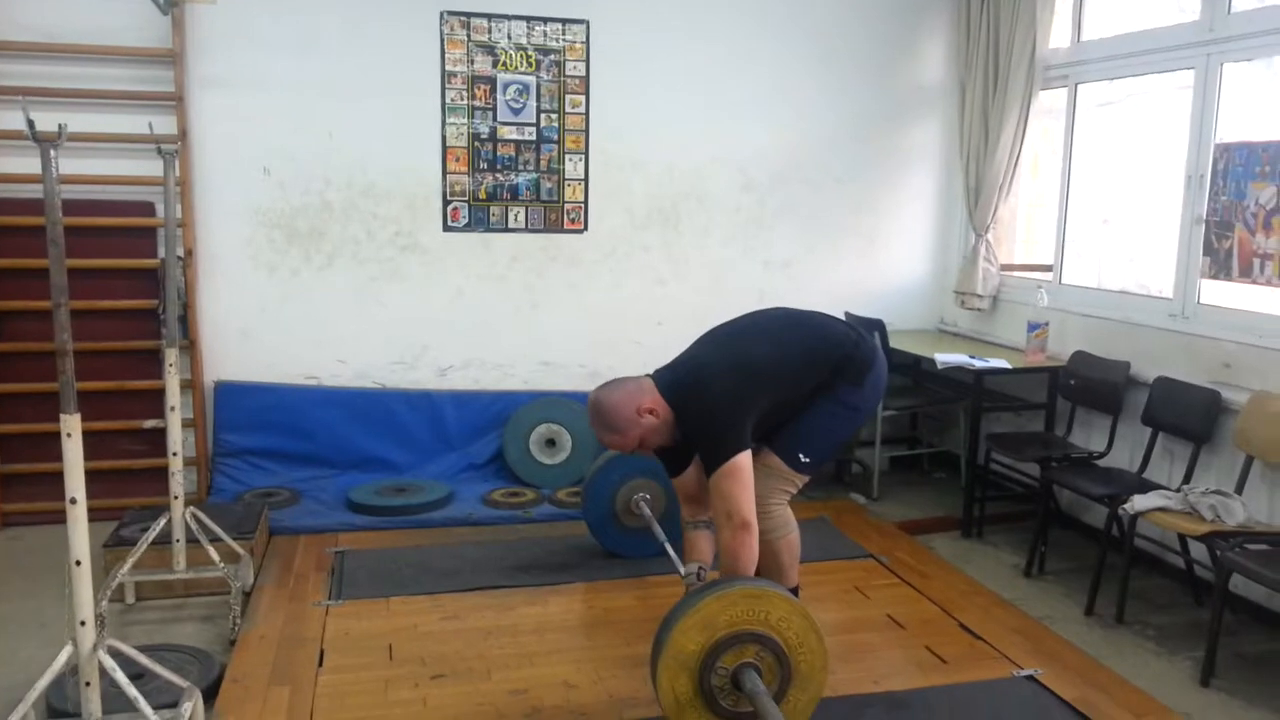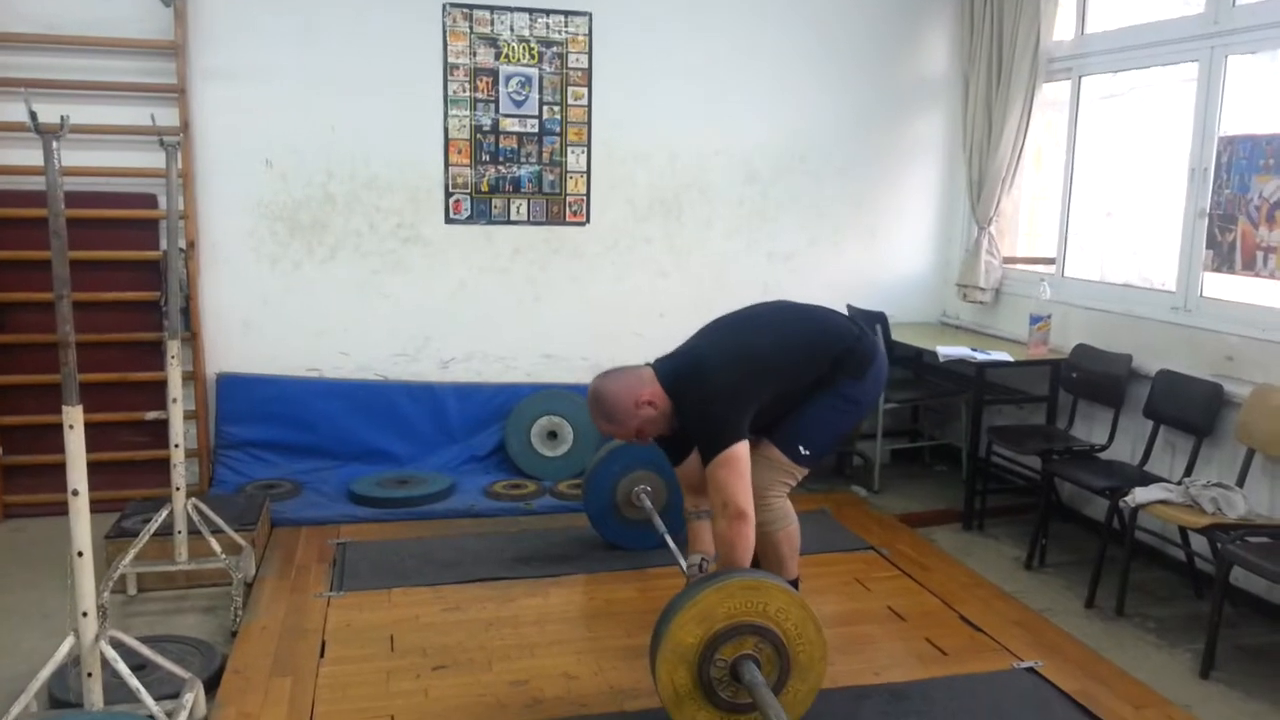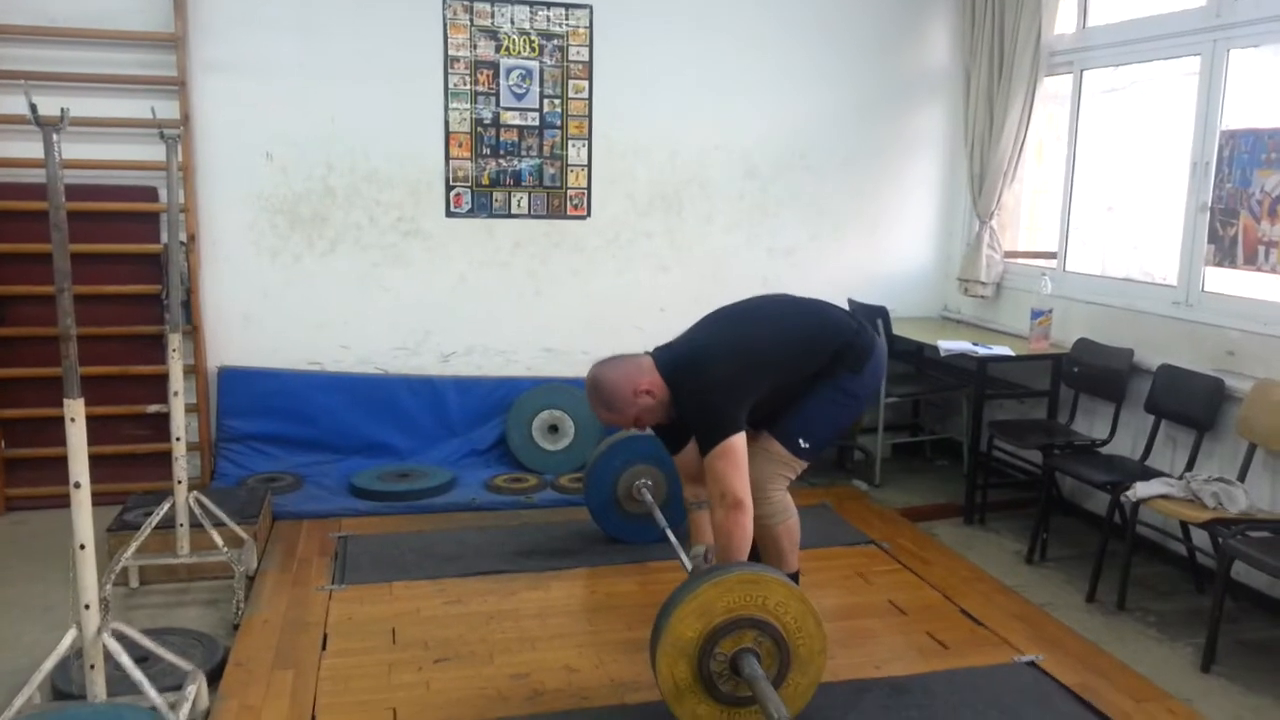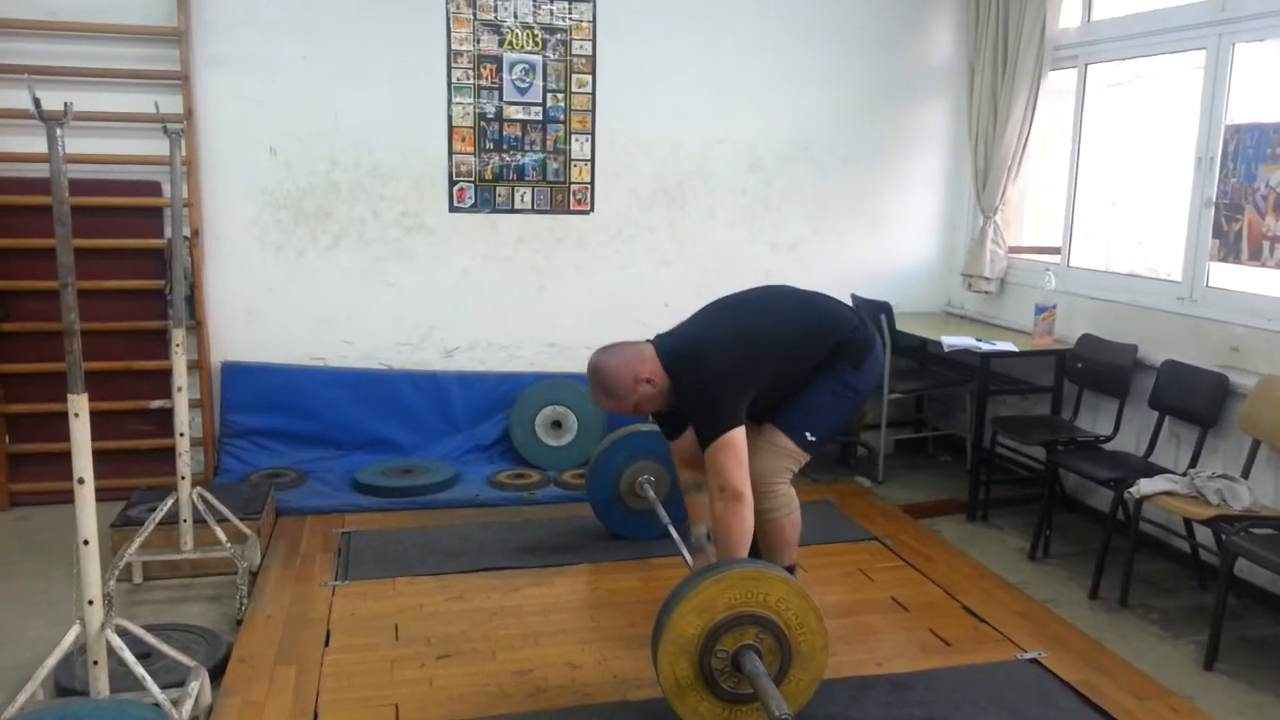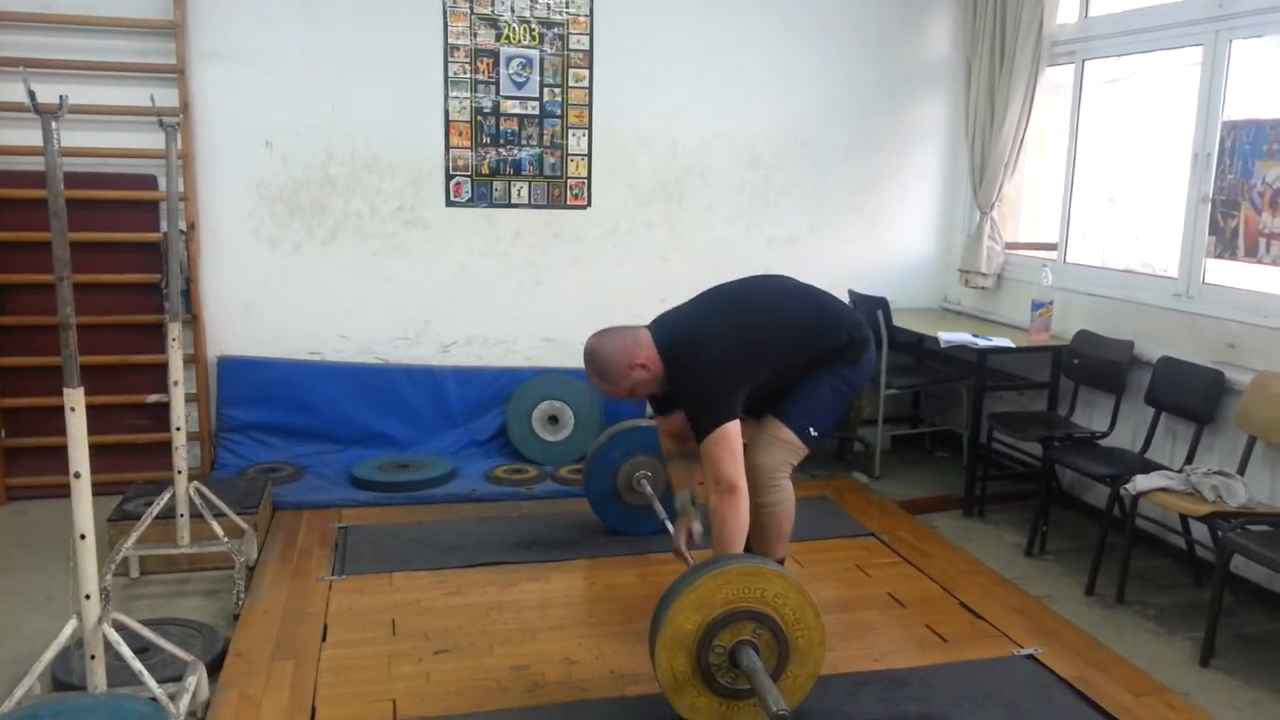
dt=0.1s
person 1, frame 1
left shoulder: (710, 410)
right shoulder: (668, 408)
left elbow: (738, 520)
right elbow: (695, 504)
right wrist: (695, 585)
left hip: (852, 372)
right hip: (803, 368)
left knee: (763, 492)
right knee: (734, 482)
person 1, frame 2
left shoulder: (708, 400)
right shoulder: (670, 393)
left elbow: (734, 511)
right elbow: (698, 493)
right wrist: (699, 575)
left hip: (852, 365)
right hip: (802, 365)
left knee: (762, 485)
right knee: (735, 475)
person 1, frame 3
left shoulder: (706, 390)
right shoulder: (668, 384)
left elbow: (731, 501)
right elbow: (697, 482)
right wrist: (702, 566)
left hip: (850, 360)
right hip: (800, 360)
left knee: (762, 478)
right knee: (736, 466)
person 1, frame 4
left shoulder: (708, 380)
right shoulder: (665, 361)
left elbow: (731, 493)
right elbow: (691, 466)
right wrist: (701, 543)
left hip: (848, 355)
right hip: (796, 354)
left knee: (765, 471)
right knee: (732, 462)
person 1, frame 5
left shoulder: (703, 370)
right shoulder: (660, 347)
left elbow: (726, 485)
right elbow: (677, 439)
right wrist: (685, 510)
left hip: (843, 353)
right hip: (788, 348)
left knee: (765, 464)
right knee: (730, 453)
